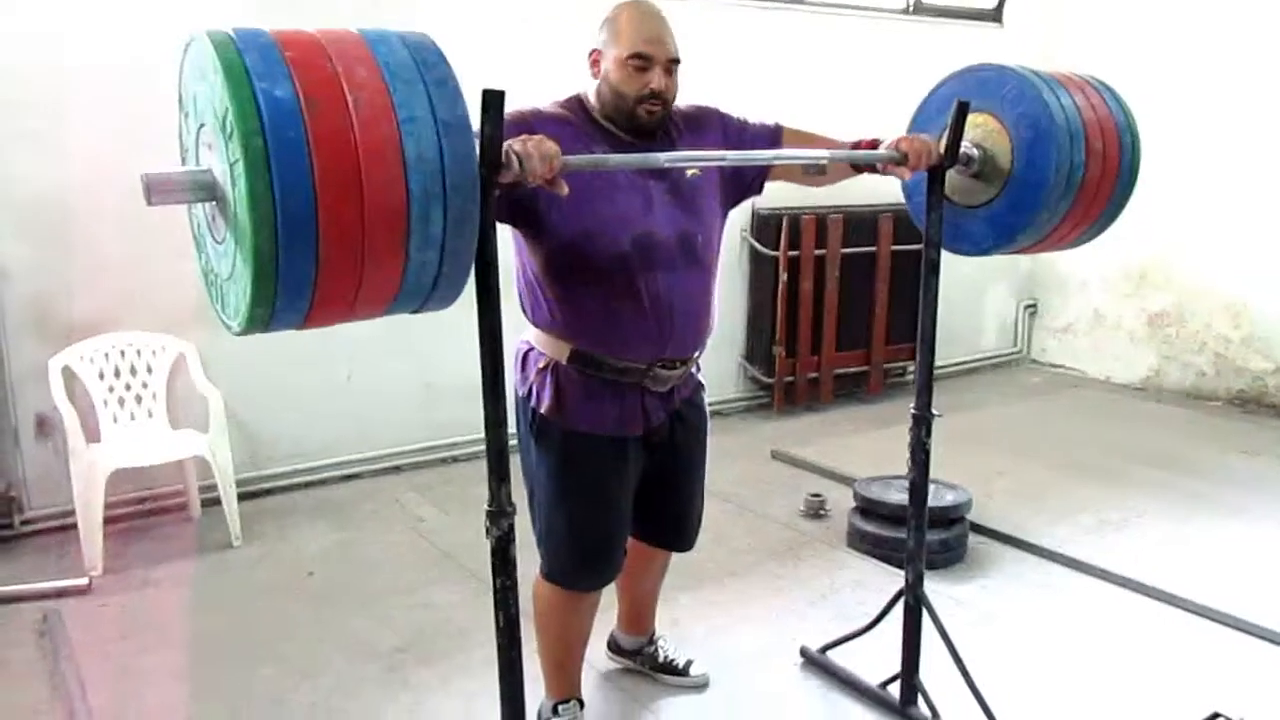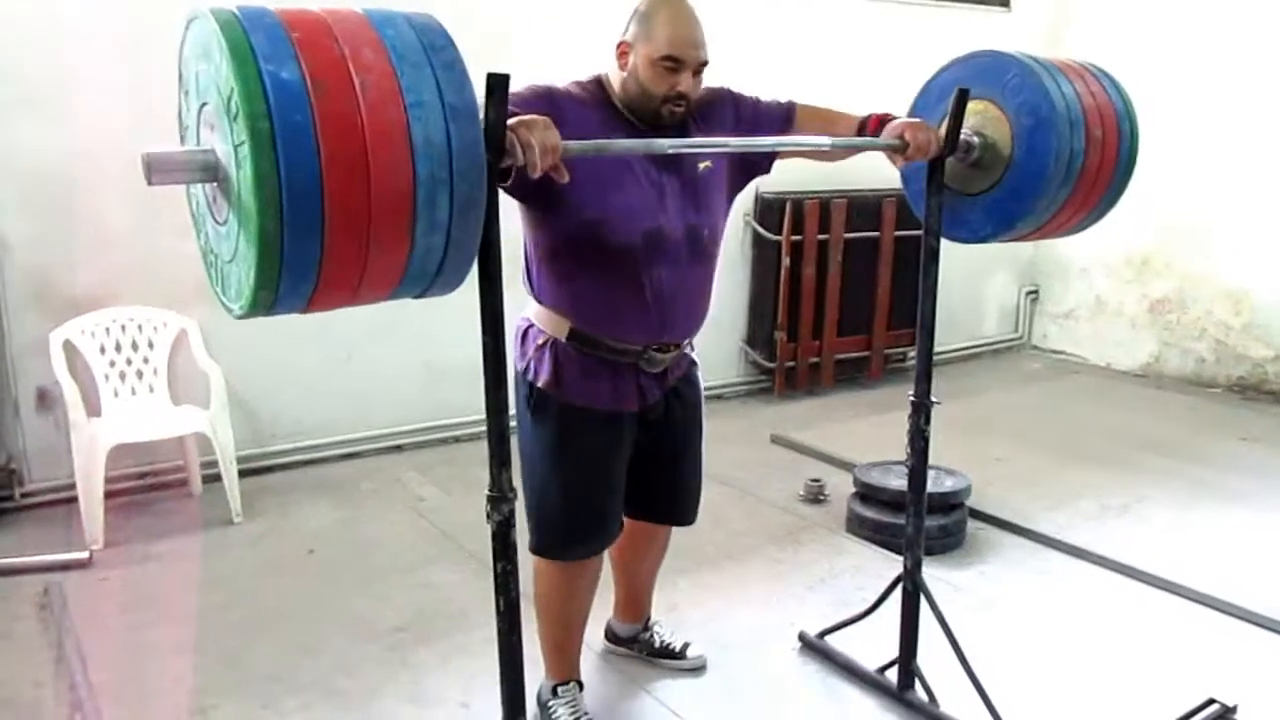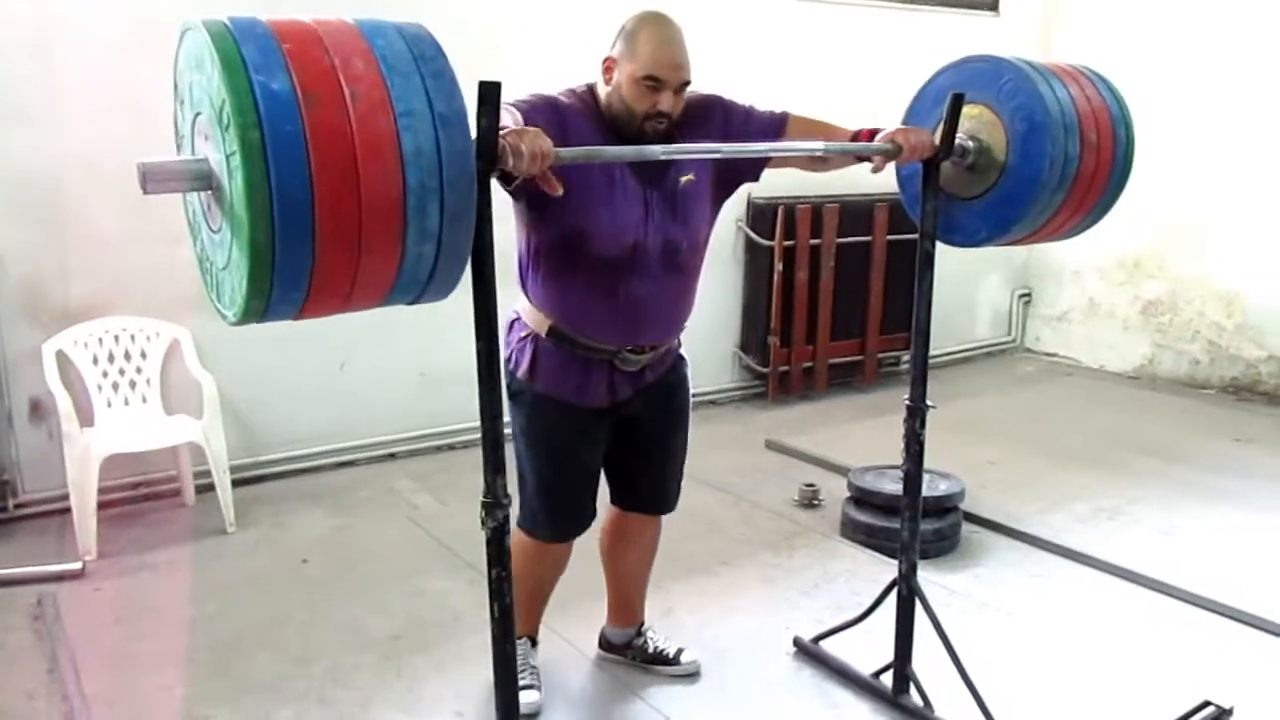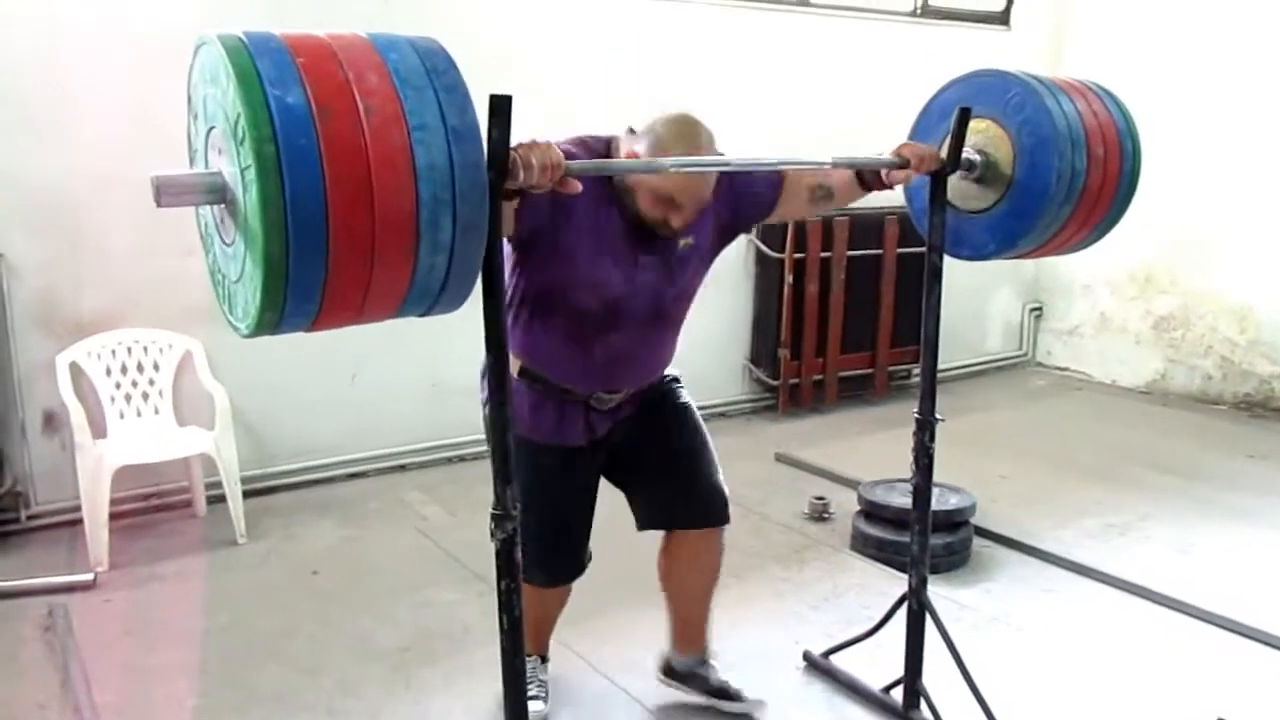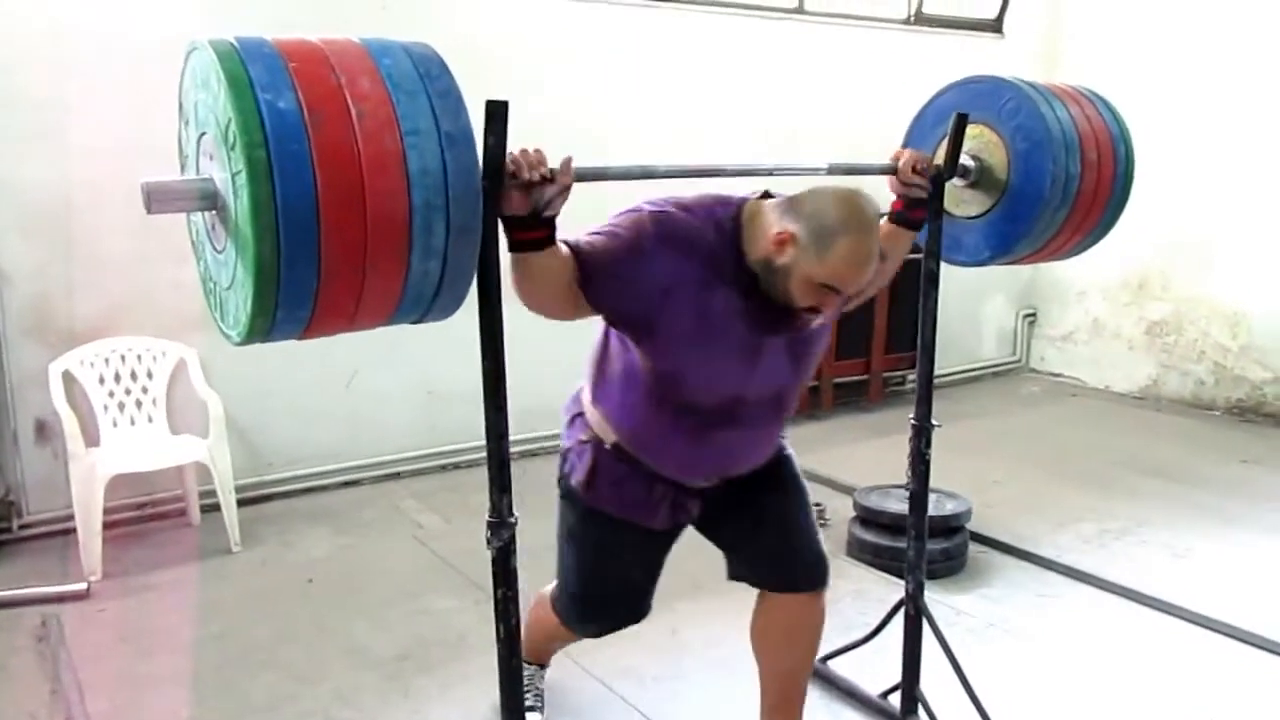
dt=0.4s
person 1, frame 1
left shoulder: (705, 135)
right shoulder: (544, 138)
left elbow: (799, 156)
left wrist: (875, 153)
right wrist: (502, 158)
left hip: (675, 391)
right hip: (580, 398)
left knee: (661, 532)
right knee: (578, 562)
left ankle: (636, 639)
person 1, frame 2
left shoulder: (721, 119)
right shoulder: (561, 117)
left elbow: (811, 126)
left wrist: (882, 128)
right wrist: (510, 133)
left hip: (668, 369)
right hip: (576, 373)
left knee: (657, 510)
right knee: (571, 537)
left ankle: (632, 626)
person 1, frame 3
left shoulder: (709, 126)
right shoulder: (554, 122)
left elbow: (798, 138)
right elbow: (495, 137)
left wrist: (872, 142)
right wrist: (507, 145)
left hip: (655, 365)
right hip: (559, 365)
left knee: (643, 505)
right knee: (551, 519)
left ankle: (625, 631)
right ankle: (520, 644)
person 1, frame 4
left shoulder: (719, 189)
right shoulder: (557, 186)
left elbow: (799, 189)
left wrist: (880, 175)
right wrist: (513, 186)
left hip: (643, 394)
right hip: (543, 399)
left knee: (701, 517)
right knee: (550, 559)
left ankle: (689, 659)
right ankle: (530, 662)
person 1, frame 5
left shoulder: (830, 259)
right shoulder: (667, 241)
left elbow: (867, 279)
right elbow: (556, 292)
left wrist: (907, 212)
right wrist: (528, 223)
right hip: (626, 465)
left knee: (800, 579)
right knee: (589, 606)
right ankle: (527, 665)
